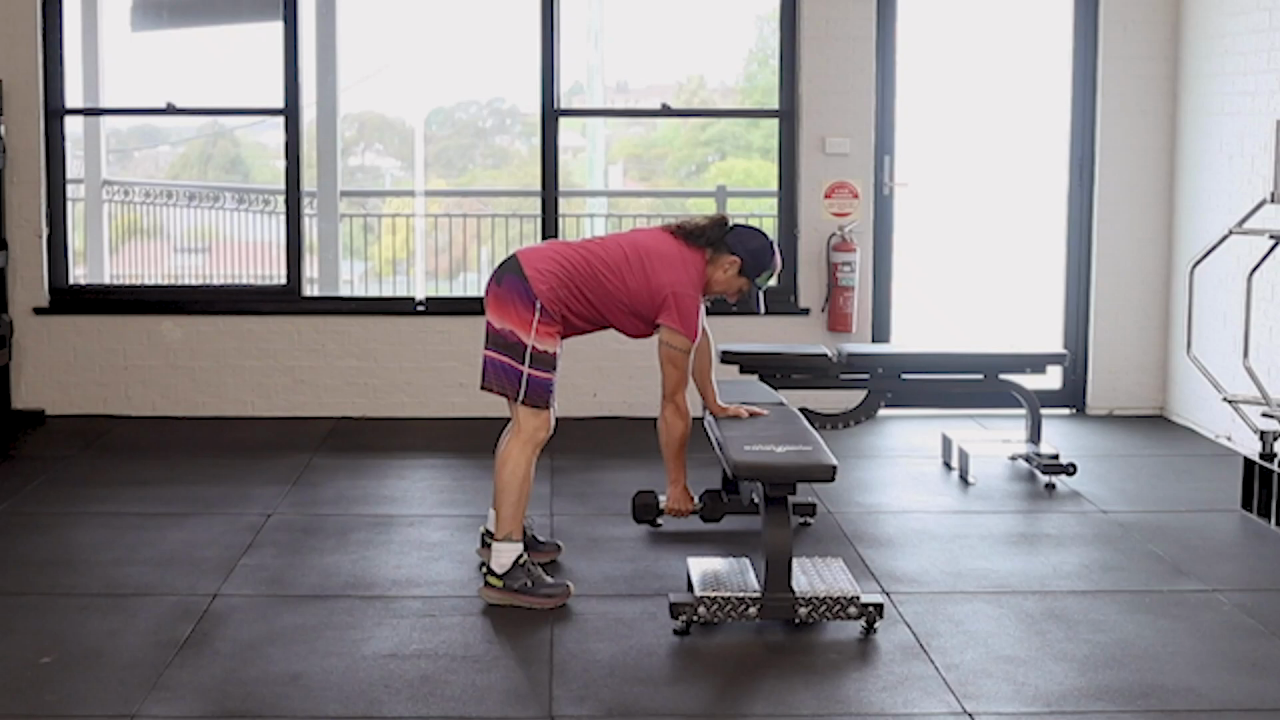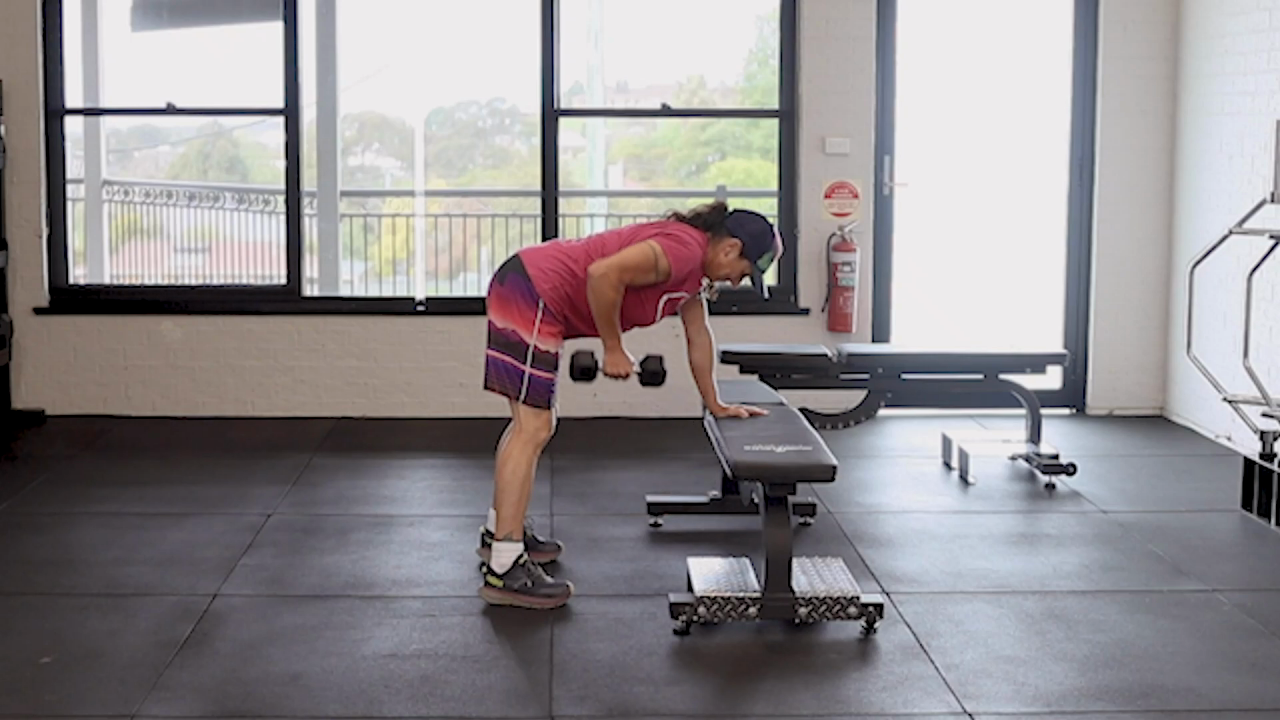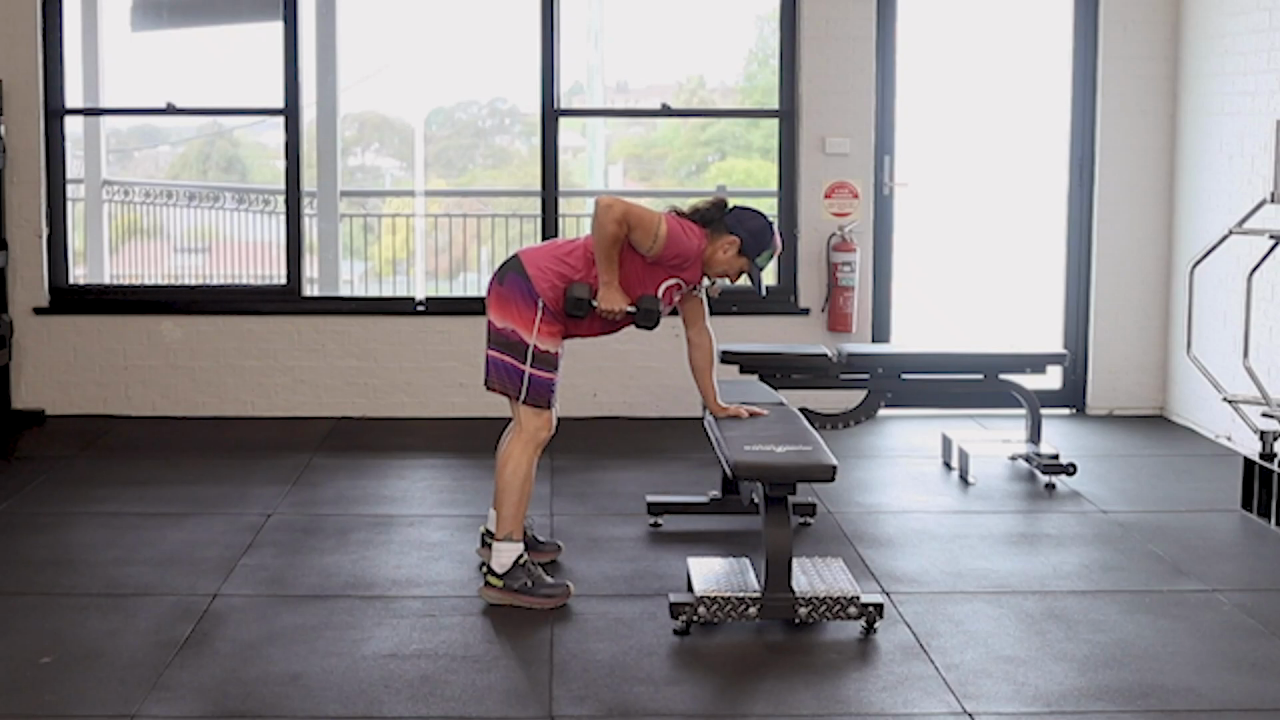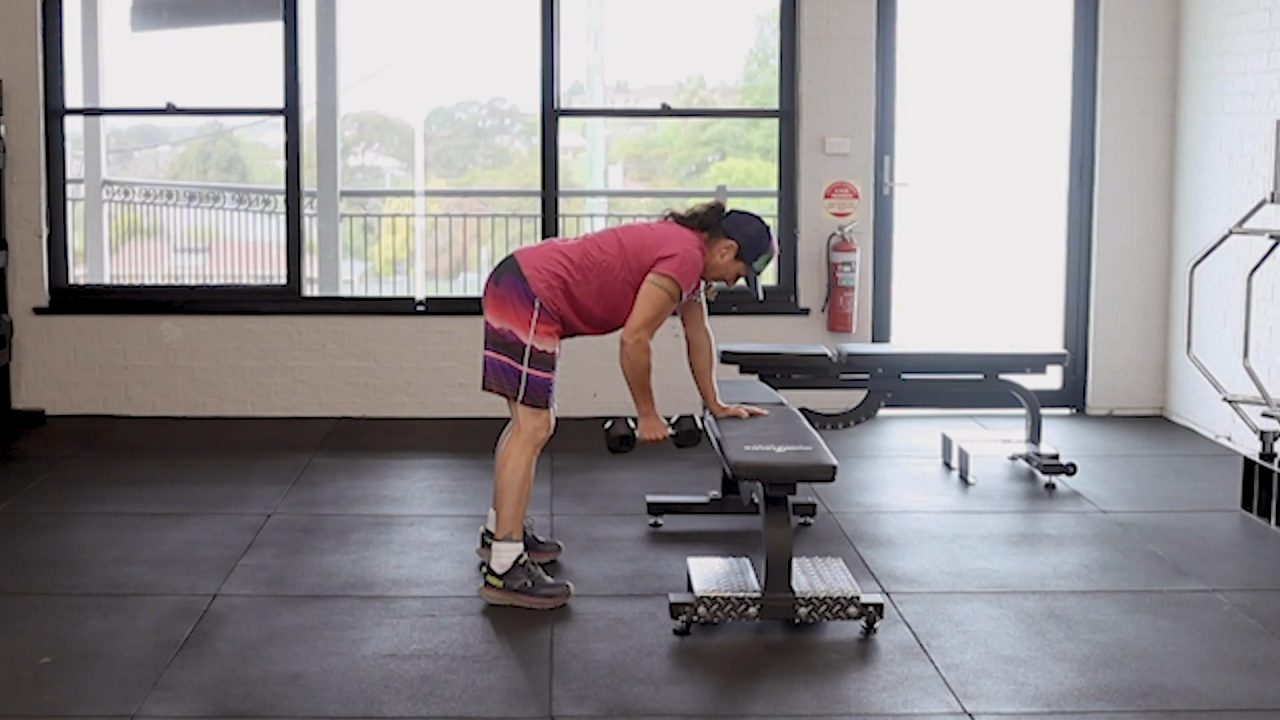
dt=1s
person 1, frame 1
left shoulder: (690, 253)
right shoulder: (683, 288)
left elbow: (699, 335)
right elbow: (672, 403)
left wrist: (716, 405)
right wrist: (677, 485)
left hip: (520, 282)
right hip: (530, 297)
left knee: (529, 421)
right knee: (532, 430)
left ankle: (500, 530)
right ankle: (504, 569)
person 1, frame 2
left shoulder: (693, 258)
right shoulder: (684, 251)
left elbow: (697, 333)
right elbow: (602, 275)
left wrist: (715, 404)
right wrist: (613, 349)
left hip: (525, 291)
right hip: (530, 295)
left knee: (530, 421)
right knee: (534, 429)
left ankle: (499, 530)
right ankle: (505, 569)
person 1, frame 3
left shoulder: (693, 264)
right shoulder: (682, 242)
left elbow: (697, 332)
right elbow: (609, 208)
left wrist: (715, 404)
right wrist: (609, 285)
left hip: (530, 295)
right hip: (529, 293)
left knee: (530, 421)
right knee: (535, 428)
left ankle: (500, 530)
right ankle: (505, 569)
person 1, frame 4
left shoulder: (689, 251)
right shoulder: (685, 258)
left elbow: (698, 334)
right elbow: (633, 339)
left wrist: (715, 405)
right wrist: (648, 416)
left hip: (520, 289)
right hip: (527, 295)
left knee: (529, 422)
right knee: (533, 430)
left ankle: (501, 530)
right ankle: (505, 570)
